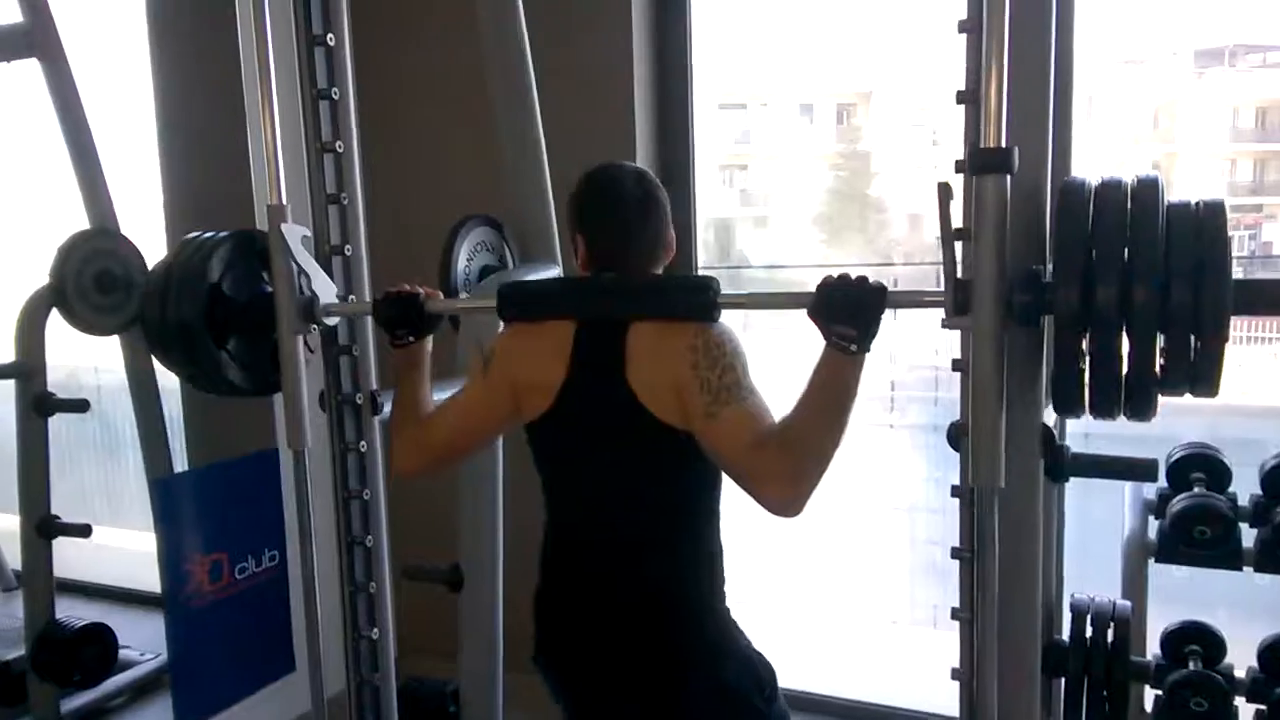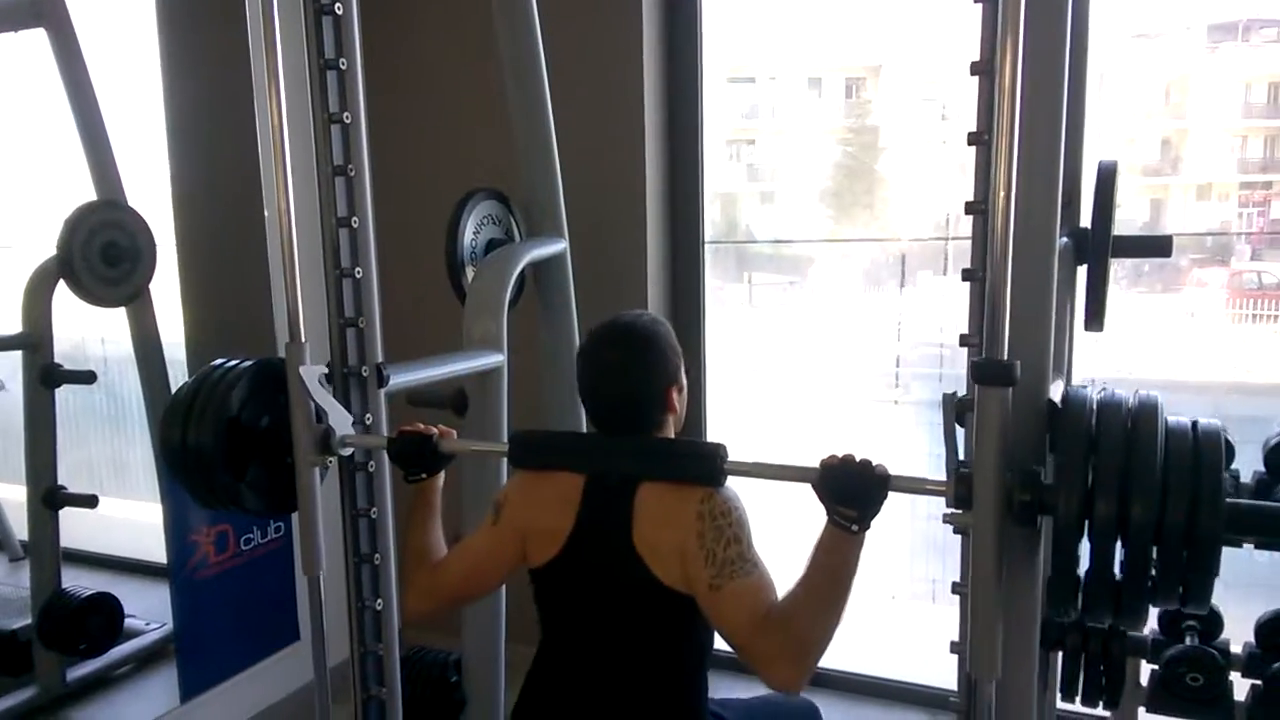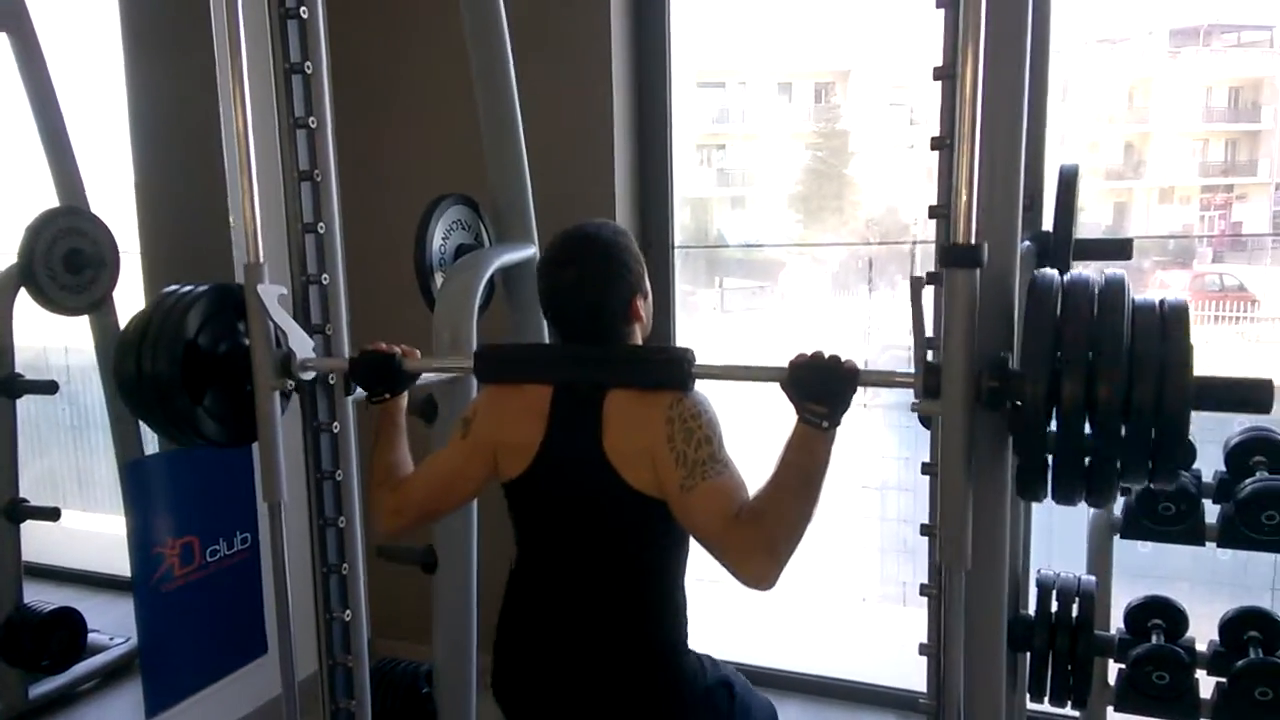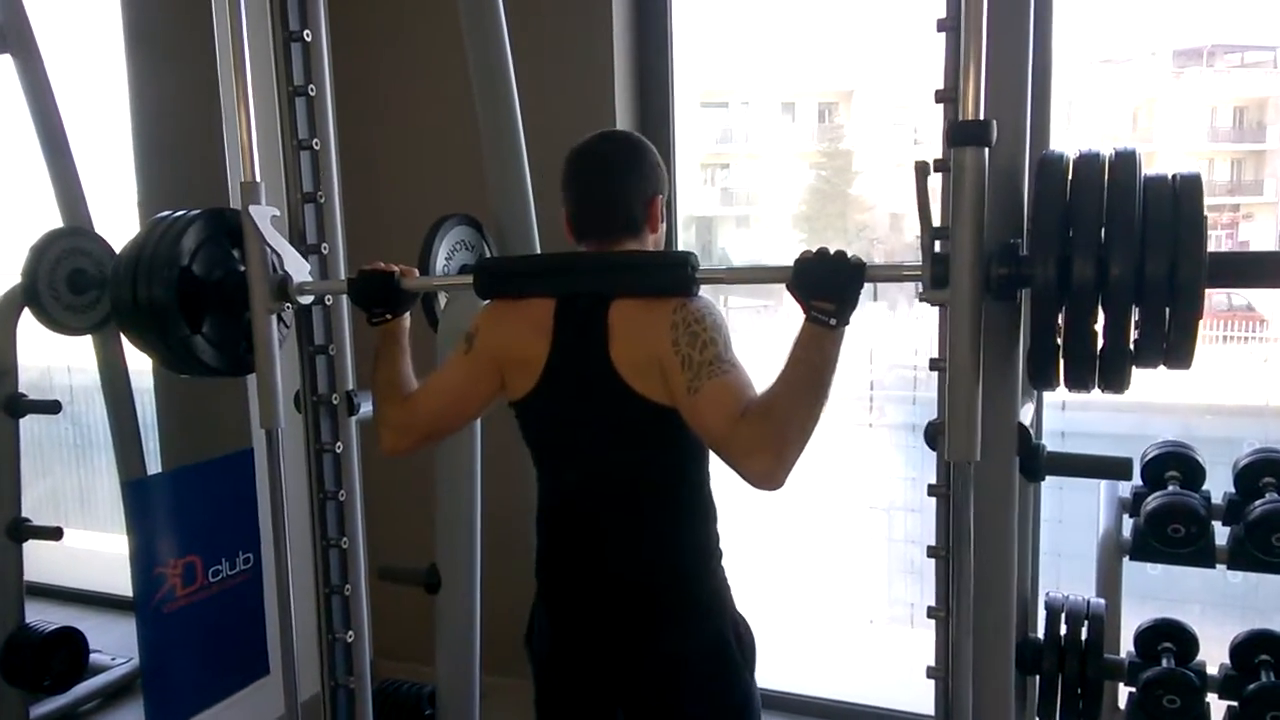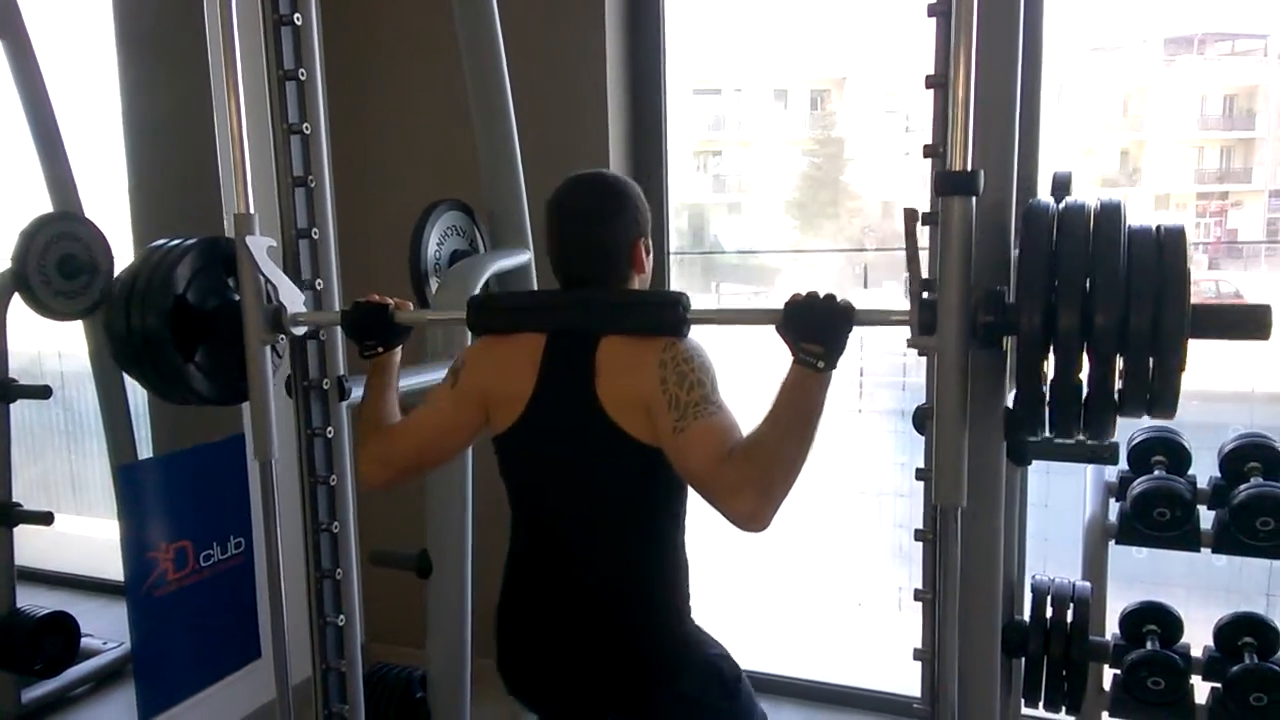
dt=0.7s
person 1, frame 1
left shoulder: (528, 343)
right shoulder: (689, 341)
left elbow: (413, 452)
right elbow: (781, 484)
left wrist: (412, 343)
right wrist: (843, 347)
left hip: (568, 638)
right hip: (678, 646)
person 1, frame 2
left shoulder: (538, 489)
right shoulder: (695, 506)
left elbow: (422, 595)
right elbow: (784, 664)
left wrist: (428, 478)
right wrist: (846, 525)
person 1, frame 3
left shoulder: (506, 403)
right shoulder: (664, 411)
left elbow: (394, 510)
right elbow: (754, 557)
left wrist: (390, 398)
right wrist: (816, 421)
left hip: (525, 676)
person 1, frame 4
left shoulder: (511, 321)
right shoulder: (672, 317)
left elbow: (400, 428)
right elbow: (762, 456)
left wrist: (392, 321)
right wrist: (824, 319)
left hip: (568, 613)
right hip: (678, 618)
person 1, frame 5
left shoulder: (498, 355)
right shoulder: (659, 358)
left elbow: (378, 463)
right elbow: (747, 497)
left wrist: (382, 353)
right wrist: (811, 364)
left hip: (530, 651)
right hip: (642, 656)
